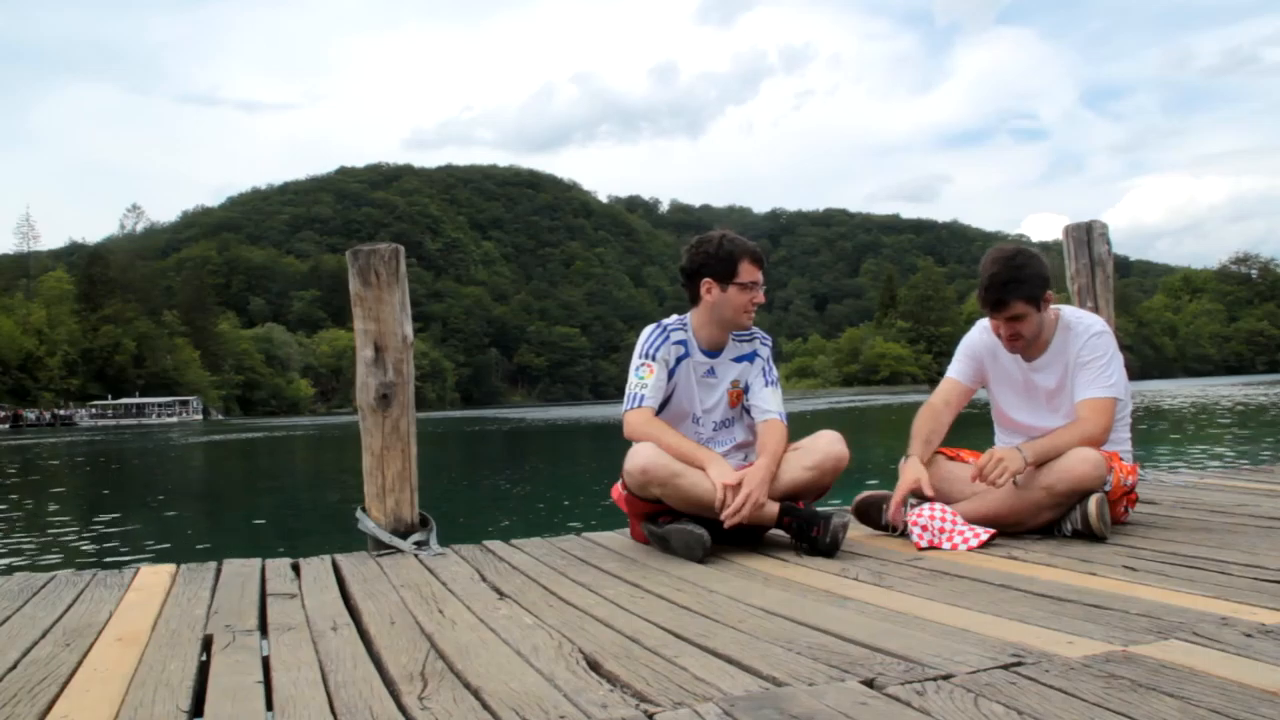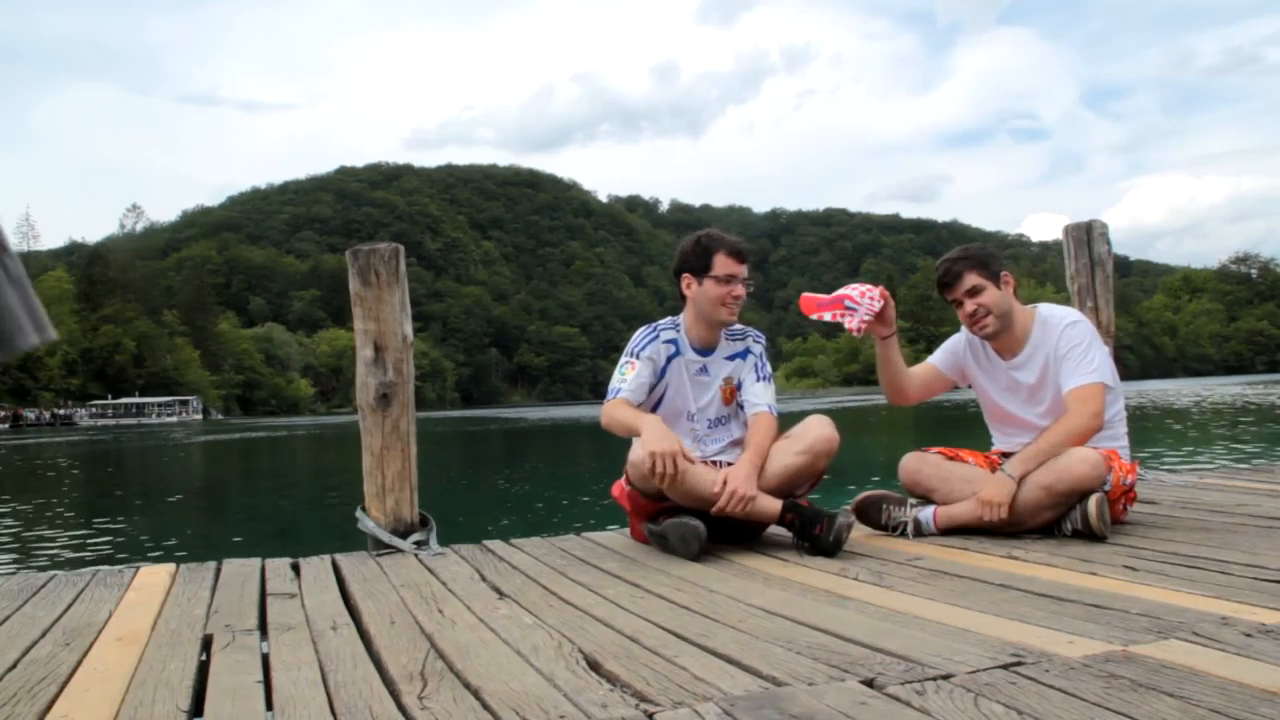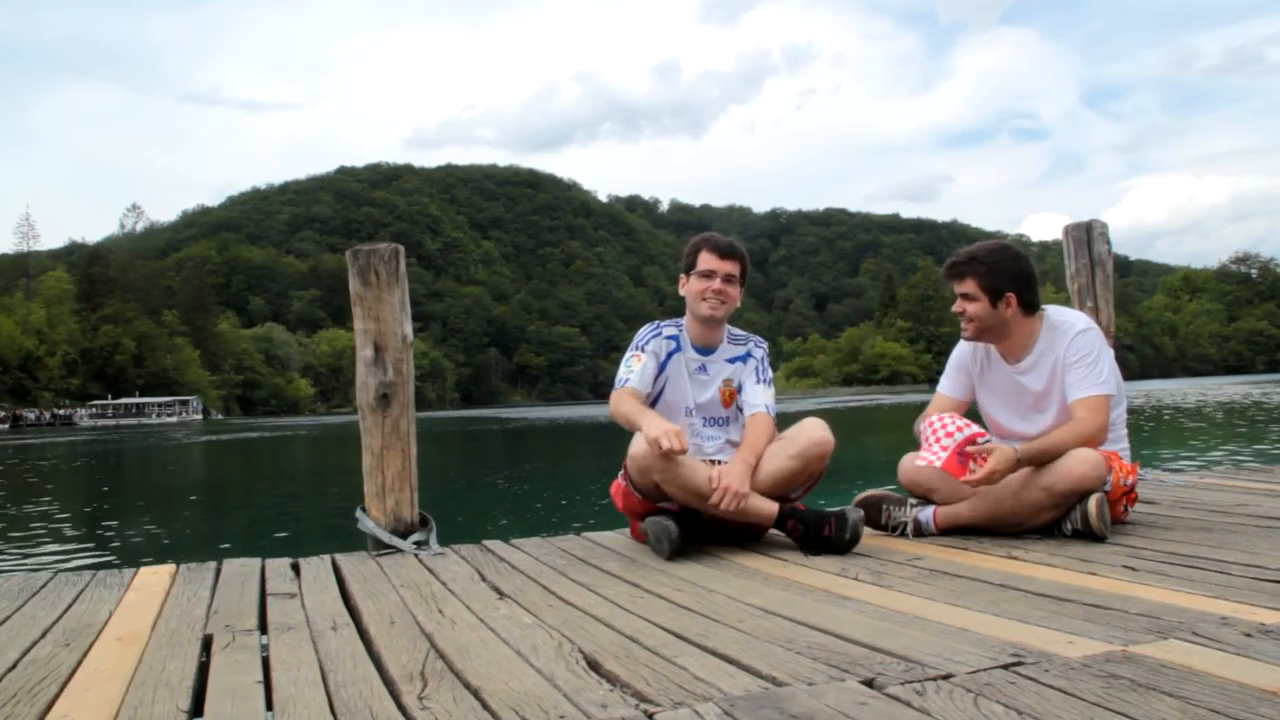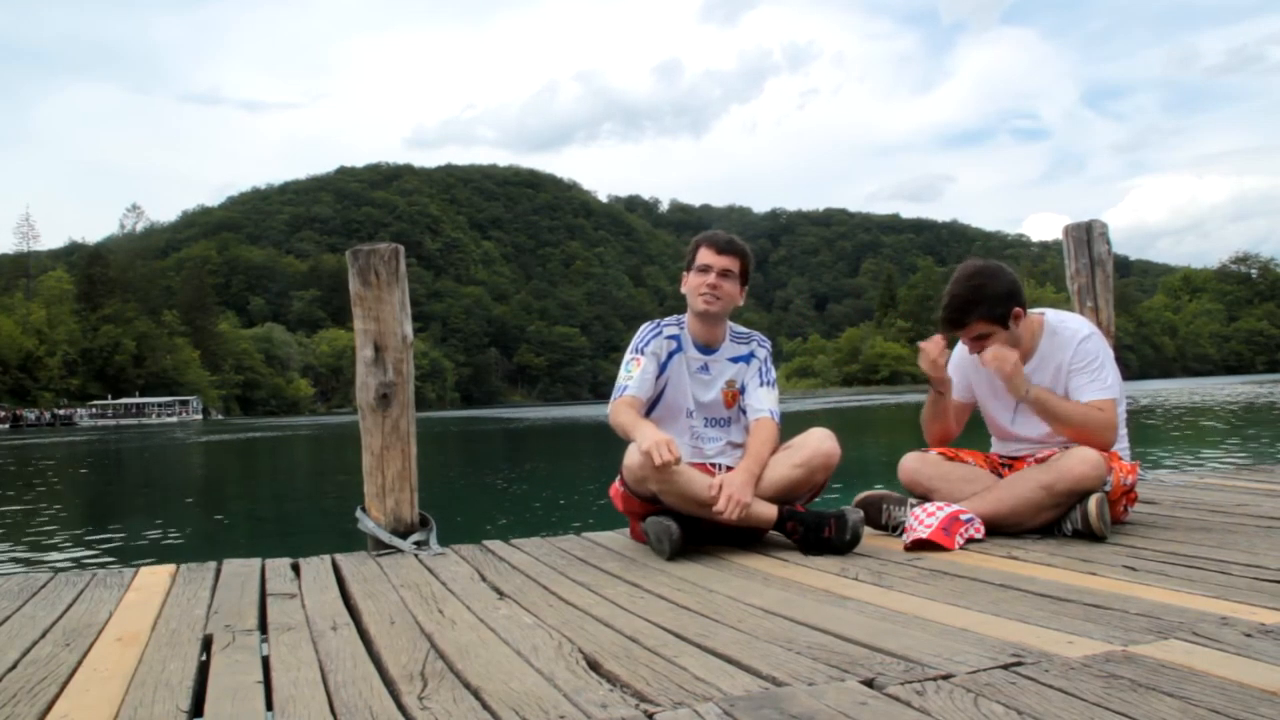
dt=1s
person 1, frame 1
left shoulder: (756, 346)
right shoulder: (660, 338)
left elbow: (771, 420)
right elbow: (636, 423)
left wrist: (761, 471)
right wrist: (712, 462)
left hip: (739, 481)
right hip: (673, 484)
left knee: (831, 448)
right knee: (643, 462)
left ankle: (692, 519)
right ankle: (793, 518)
person 1, frame 2
left shoulder: (749, 344)
right shoulder: (653, 341)
left elbow: (763, 415)
right elbow: (612, 412)
left wrist: (748, 466)
right wrist: (650, 425)
left hip: (732, 481)
right hip: (671, 483)
left knee: (821, 431)
right knee: (646, 456)
left ankle: (690, 519)
right ankle: (796, 516)
person 1, frame 3
left shoulder: (752, 351)
right shoulder: (656, 338)
left elbow: (761, 418)
right elbow: (620, 401)
left wrist: (741, 466)
right wrist: (651, 420)
left hip: (733, 487)
right hip: (665, 491)
left knee: (816, 435)
right knee: (646, 449)
left ankle: (685, 522)
right ankle: (794, 521)
person 1, frame 4
left shoulder: (754, 349)
right shoulder: (656, 337)
left elbow: (765, 421)
right elbow: (621, 409)
left wrist: (745, 475)
right wrist: (645, 430)
left hip: (732, 479)
right hip: (666, 484)
left knee: (822, 445)
right knee: (641, 459)
left ankle: (687, 523)
right ankle: (794, 522)
person 2, frame 1
left shoulder: (1090, 334)
right shoulder: (982, 337)
left elbow: (1094, 429)
right elbow: (940, 407)
left wrist: (1023, 453)
right wrist: (916, 460)
left hip: (1095, 467)
right hip: (1012, 468)
left knee: (1083, 466)
right knee: (911, 468)
right ankle: (1063, 512)
person 2, frame 2
left shoulder: (1067, 327)
right shoulder: (966, 346)
left elbow: (1087, 418)
right elbow: (903, 394)
left wrist: (1011, 473)
right wrist: (886, 336)
left hip: (1095, 464)
right hip: (1013, 465)
left knee: (1082, 465)
right knee: (914, 467)
left ankle: (927, 518)
right ankle: (1062, 510)
person 2, frame 3
left shoulder: (1075, 334)
right shoulder: (971, 347)
left elbow: (1092, 430)
right elbow: (930, 419)
left wrist: (1017, 456)
right wrist: (934, 431)
left hip: (1094, 467)
right hip: (1013, 469)
left knee: (1082, 467)
right knee: (913, 468)
left ankle: (926, 519)
right ankle: (1060, 512)
person 2, frame 4
left shoulder: (1077, 338)
right shoulder: (971, 351)
left elbow: (1104, 435)
right elbow: (939, 437)
left wrist: (1025, 390)
right wrist: (940, 386)
left hip: (1081, 468)
right hip: (1012, 471)
left knee: (1085, 465)
right knee: (915, 466)
right ankle: (1061, 512)
